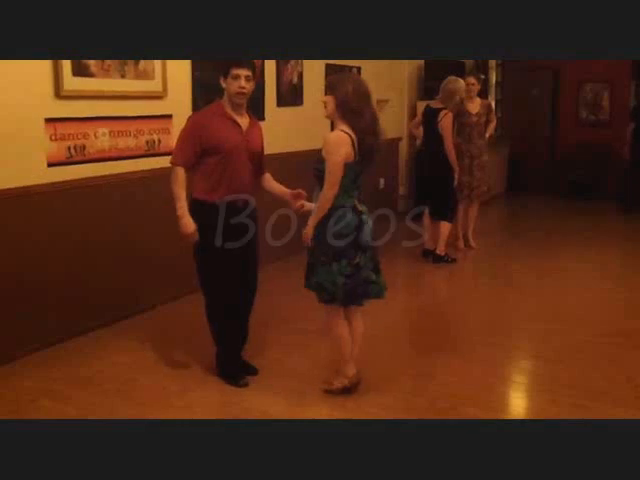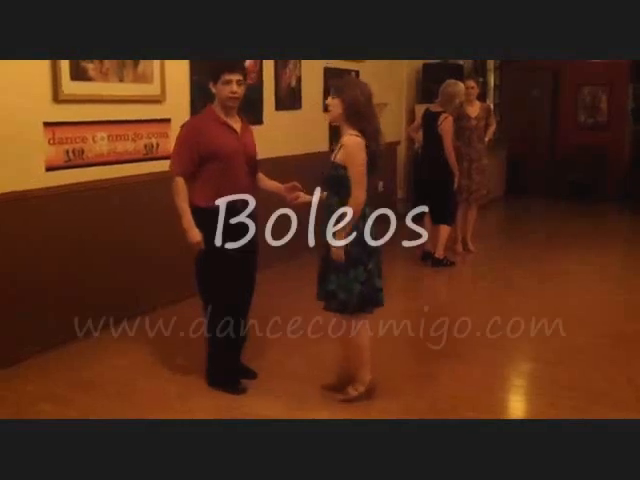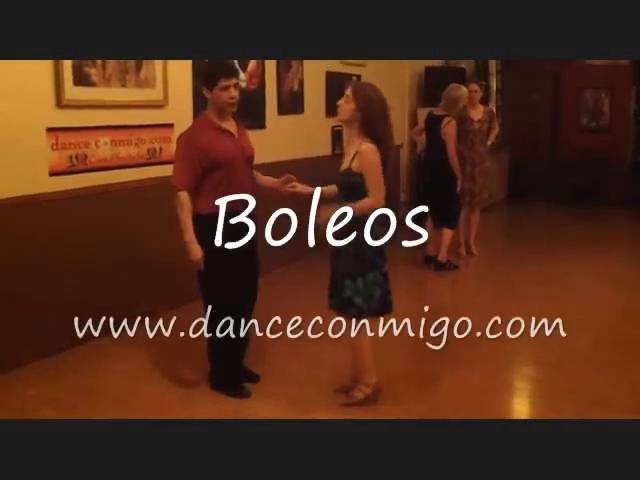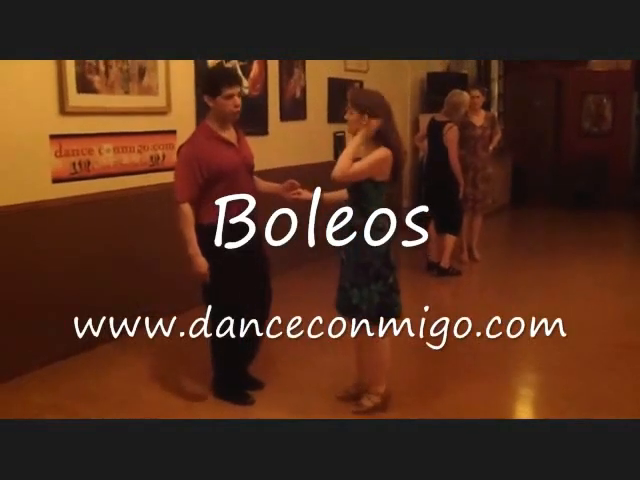
dt=0.5s
person 1, frame 1
left shoulder: (255, 127)
right shoulder: (202, 121)
right elbow: (180, 166)
left wrist: (286, 194)
right wrist: (184, 213)
left hip: (244, 214)
right hip: (211, 214)
left knee: (245, 289)
right knee: (219, 291)
left ankle: (235, 354)
right ankle: (226, 361)
person 1, frame 2
left shoulder: (245, 128)
right shoulder: (196, 127)
right elbow: (179, 177)
left wrist: (279, 189)
right wrist: (189, 223)
left hip: (243, 218)
right hip: (212, 220)
left knee: (242, 294)
right knee: (219, 297)
left ankle: (233, 359)
right ankle: (218, 370)
person 1, frame 3
left shoulder: (239, 130)
right shoulder: (194, 137)
right elbow: (183, 191)
left wrist: (274, 183)
right wrist: (191, 240)
left hip: (244, 223)
right hip: (215, 227)
left knee: (245, 298)
right knee: (221, 302)
left ankle: (236, 362)
right ankle: (221, 373)
person 1, frame 4
left shoulder: (239, 137)
right shoulder: (195, 147)
right elbow: (184, 203)
left wrist: (277, 188)
right wrist: (195, 253)
left hip: (247, 230)
right hip: (218, 236)
left knee: (259, 300)
right knee: (225, 310)
left ankle: (239, 367)
right ankle: (225, 381)
person 2, frame 1
left shoulder: (337, 138)
right shoulder: (360, 135)
left elbow: (331, 189)
left wrist: (310, 225)
right wrist: (315, 206)
left hip: (339, 226)
right hip: (356, 222)
left knee: (333, 305)
right knee: (352, 305)
left ankle: (348, 370)
right ankle: (351, 368)
person 2, frame 2
left shoulder: (353, 143)
right shoulder: (351, 140)
left elbow: (358, 197)
left wrist: (341, 237)
right wrist: (312, 198)
left hip: (351, 236)
right hip: (346, 233)
left knee: (351, 311)
right knee: (347, 310)
left ankle: (364, 379)
right ankle: (348, 371)
person 2, frame 3
left shoulder: (368, 150)
right shoulder: (353, 144)
left elbow: (376, 200)
left wrist: (336, 212)
right wrist: (311, 190)
left hip: (362, 239)
right hip: (350, 236)
left knee: (358, 314)
right knee: (353, 313)
left ankle: (369, 382)
right ankle: (360, 376)
person 2, frame 4
left shoulder: (382, 154)
right shoulder: (367, 152)
left elbow: (340, 174)
left wrist: (360, 139)
right wrist: (314, 196)
left hip: (372, 244)
right hip: (357, 242)
left knee: (373, 321)
right knee: (358, 318)
left ankle: (379, 389)
right ankle: (363, 381)
person 3, frame 1
left shoulder: (428, 107)
right shoulder: (446, 115)
left elbow: (413, 126)
right elbow: (448, 147)
right wrist: (456, 169)
left hip: (424, 162)
right hip: (440, 165)
left knee: (429, 205)
right knee: (448, 207)
left ankle: (428, 246)
right ankle: (440, 252)
person 3, frame 2
left shoulder: (428, 111)
right shoulder: (446, 118)
left elbow: (412, 130)
right elbow: (448, 150)
right wrist: (456, 172)
left hip: (425, 165)
right hip: (440, 169)
left knee: (430, 208)
right knee: (448, 211)
left ankle: (428, 250)
right ankle: (438, 255)
person 3, frame 3
left shoulder: (431, 114)
right shoulder: (449, 122)
left elbow: (415, 133)
right elbow: (451, 154)
right wrist: (459, 176)
left hip: (429, 169)
right hip: (443, 173)
left knee: (433, 212)
right knee: (450, 214)
left ankle: (430, 253)
right ankle: (442, 259)
person 3, frame 4
left shoulder: (433, 120)
right shoulder: (452, 129)
left elbow: (418, 139)
right elbow: (453, 161)
right wrist: (461, 182)
left hip: (430, 176)
right hip: (446, 179)
left knee: (435, 218)
right knee: (454, 220)
left ankle: (433, 259)
right ankle: (444, 264)
person 4, frame 1
left shoulder: (486, 105)
right shoulder: (458, 105)
left elbow: (493, 121)
left wrist: (487, 135)
left hip: (480, 153)
right hip: (462, 153)
left knee: (475, 195)
right knee: (461, 195)
left ankle: (469, 234)
right ankle: (459, 236)
person 4, frame 2
left shoulder: (486, 108)
right shoulder: (457, 109)
left elbow: (492, 125)
left wrist: (486, 139)
left hip: (479, 156)
right hip: (461, 156)
left knee: (474, 199)
right knee: (460, 198)
left ankle: (468, 238)
right ankle: (458, 239)
person 4, frame 3
left shoulder: (488, 112)
right shoulder: (460, 113)
left elbow: (495, 129)
left wrist: (489, 142)
left hip: (481, 160)
right hip: (463, 160)
left knee: (477, 202)
right knee: (463, 202)
left ankle: (471, 241)
right ankle: (461, 243)
person 4, frame 4
left shoulder: (490, 118)
right shoulder: (462, 119)
left elbow: (497, 134)
left wrist: (491, 147)
left hip: (483, 166)
right hip: (465, 166)
left knee: (479, 207)
right knee: (465, 207)
left ankle: (474, 246)
right ankle: (464, 248)
